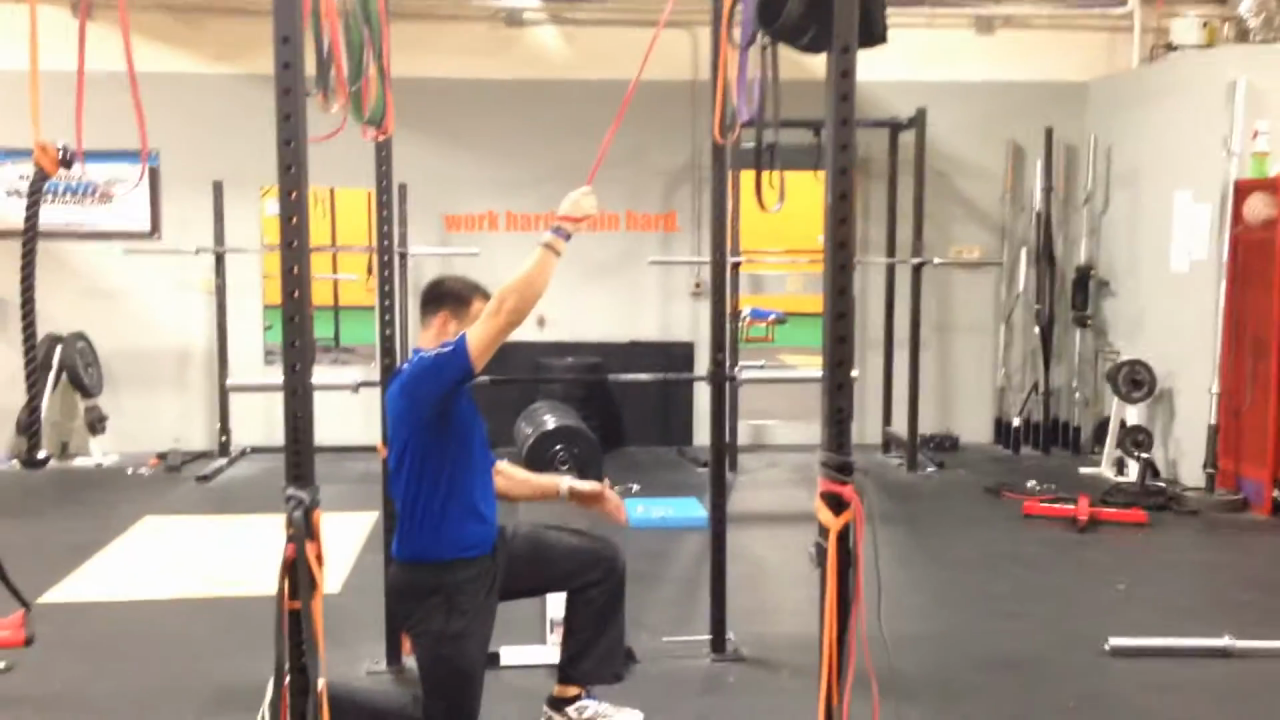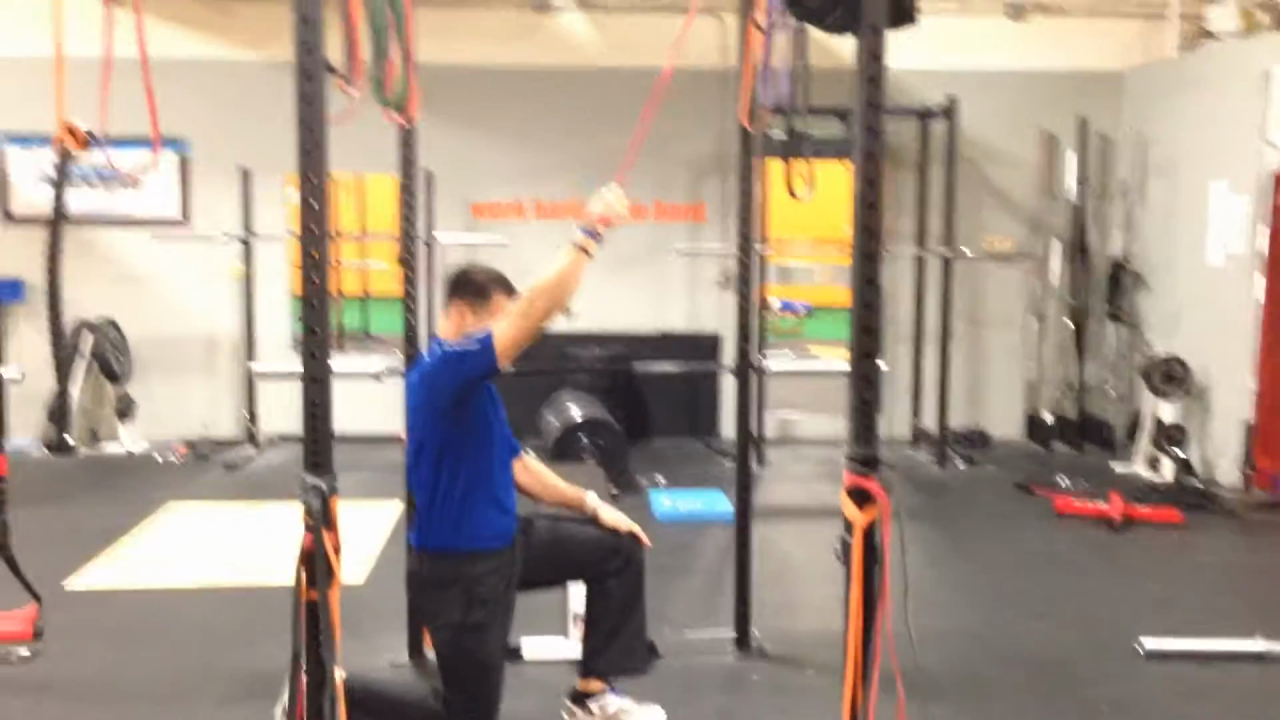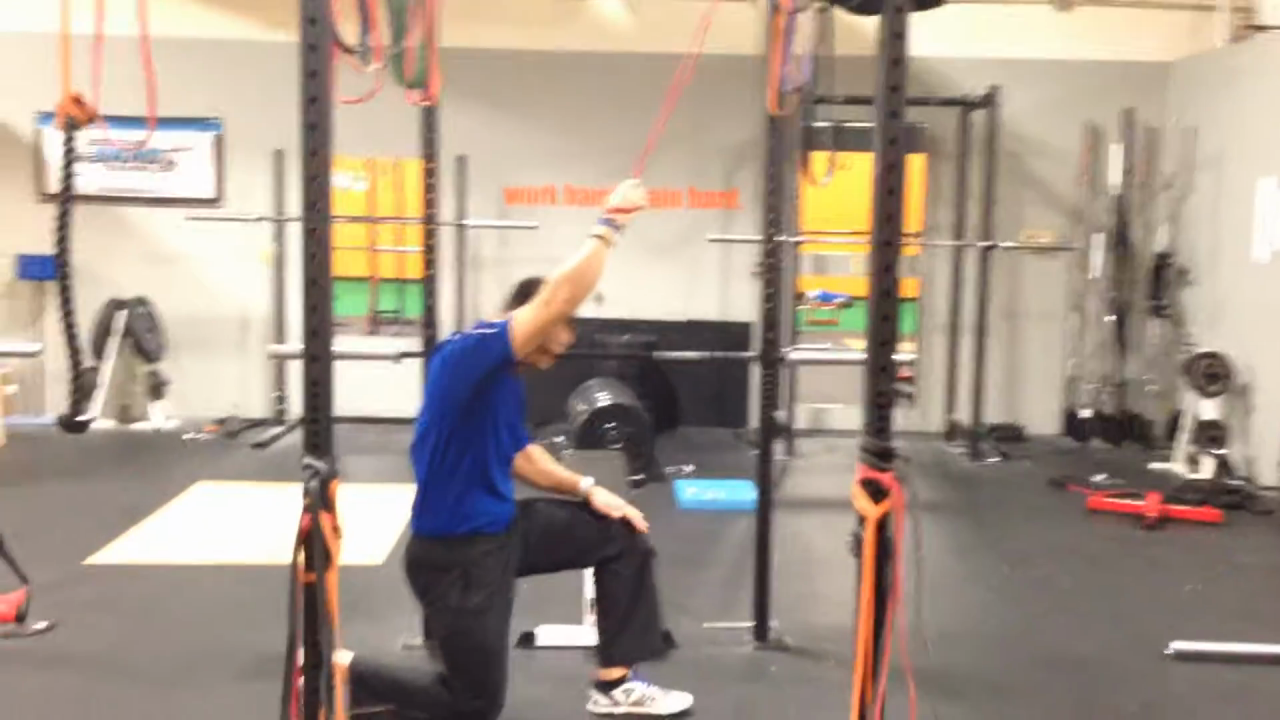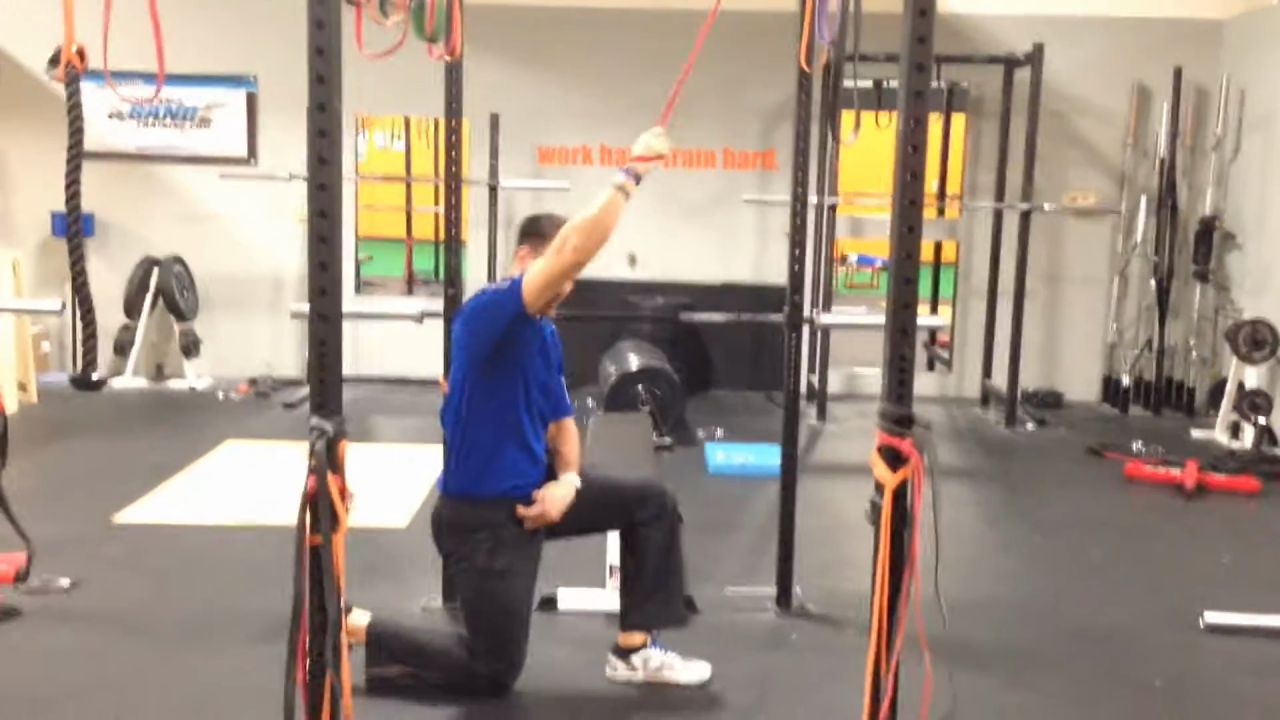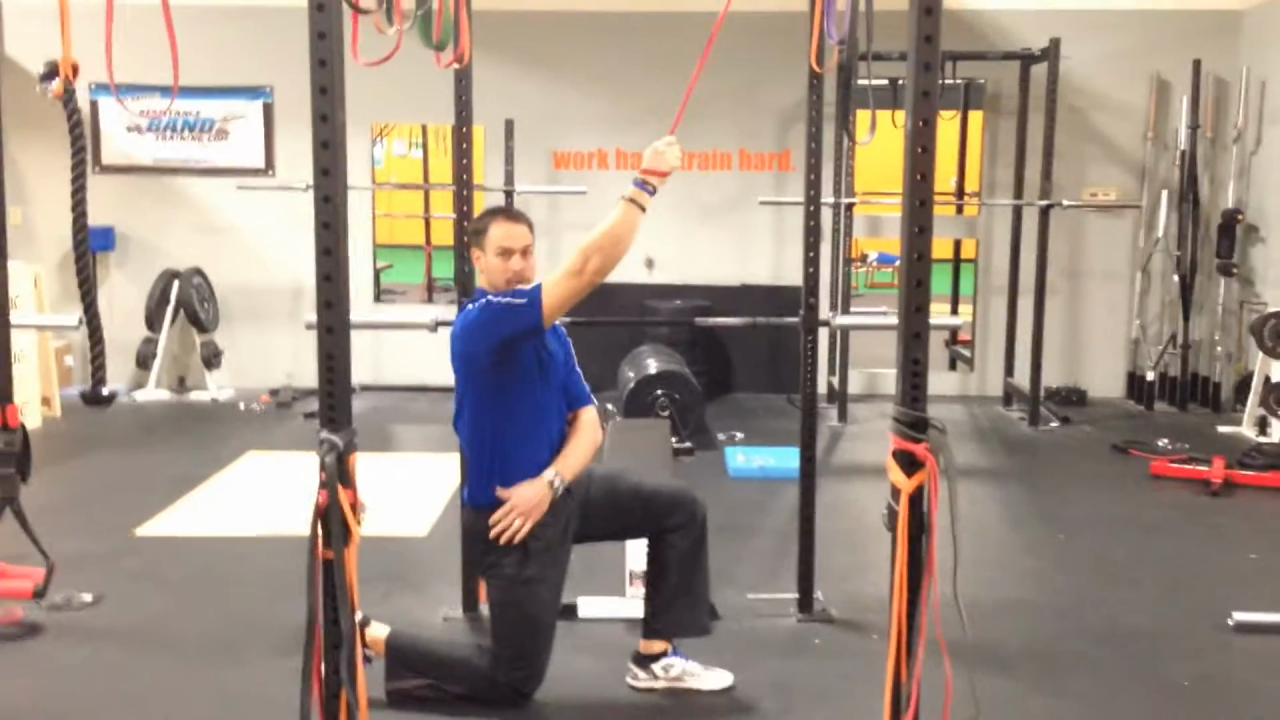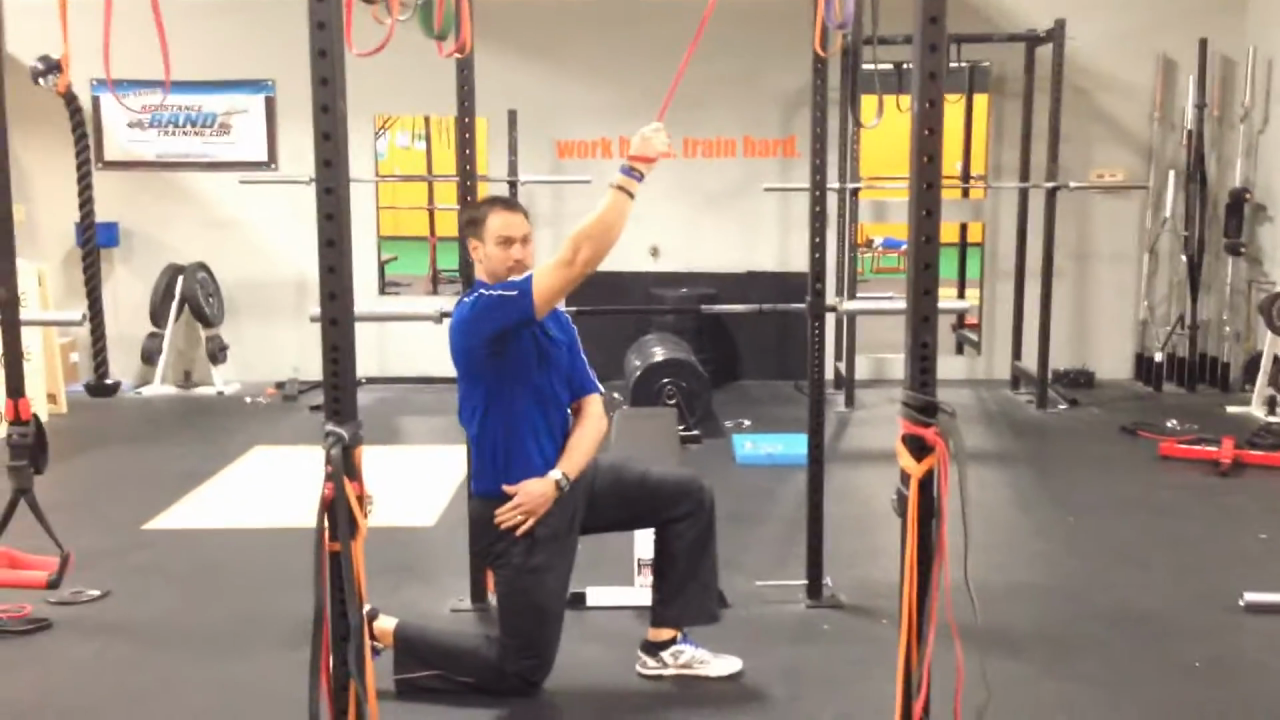
dt=0.4s
person 1, frame 1
left shoulder: (448, 390)
right shoulder: (421, 381)
left elbow: (487, 474)
right elbow: (506, 313)
left wrist: (567, 489)
right wrist: (560, 230)
left hip: (484, 551)
right hip: (439, 576)
left knee: (600, 562)
person 1, frame 2
left shoulder: (471, 382)
right shoulder: (442, 371)
left elbow: (516, 465)
right elbow: (536, 309)
left wrist: (593, 506)
right wrist: (592, 229)
left hip: (502, 543)
right hip: (458, 569)
left knee: (620, 549)
person 1, frame 3
left shoulder: (504, 375)
right shoulder: (465, 356)
left elbow: (521, 454)
right elbow: (558, 298)
left wrist: (587, 490)
right wrist: (612, 221)
left hip: (503, 528)
right hip: (454, 553)
left knee: (621, 537)
right ankle: (329, 667)
person 1, frame 4
left shoulder: (544, 333)
right shoulder: (486, 312)
left elbow: (561, 422)
right elbow: (569, 253)
left wrist: (568, 482)
right wrist: (633, 171)
left hip: (532, 490)
right hip: (481, 514)
left knee: (652, 505)
right knee: (492, 673)
left ankle: (633, 649)
right ankle: (347, 625)
person 1, frame 5
left shoulder: (549, 333)
right shoulder: (480, 323)
left elbow: (586, 420)
right elbow: (588, 271)
left wrist: (549, 484)
right wrist: (645, 183)
left hip: (556, 492)
right hip: (510, 512)
left knee: (680, 511)
right knee: (513, 682)
left ankle: (655, 657)
right ankle: (365, 636)
person 1, frame 6
left shoulder: (552, 321)
right shoulder: (479, 316)
left elbow: (591, 409)
right elbow: (578, 260)
left wrist: (557, 480)
right wrist: (634, 170)
left hip: (560, 483)
right hip: (514, 505)
left knee: (687, 498)
right knee: (521, 672)
left ankle: (664, 645)
right ankle: (374, 628)
